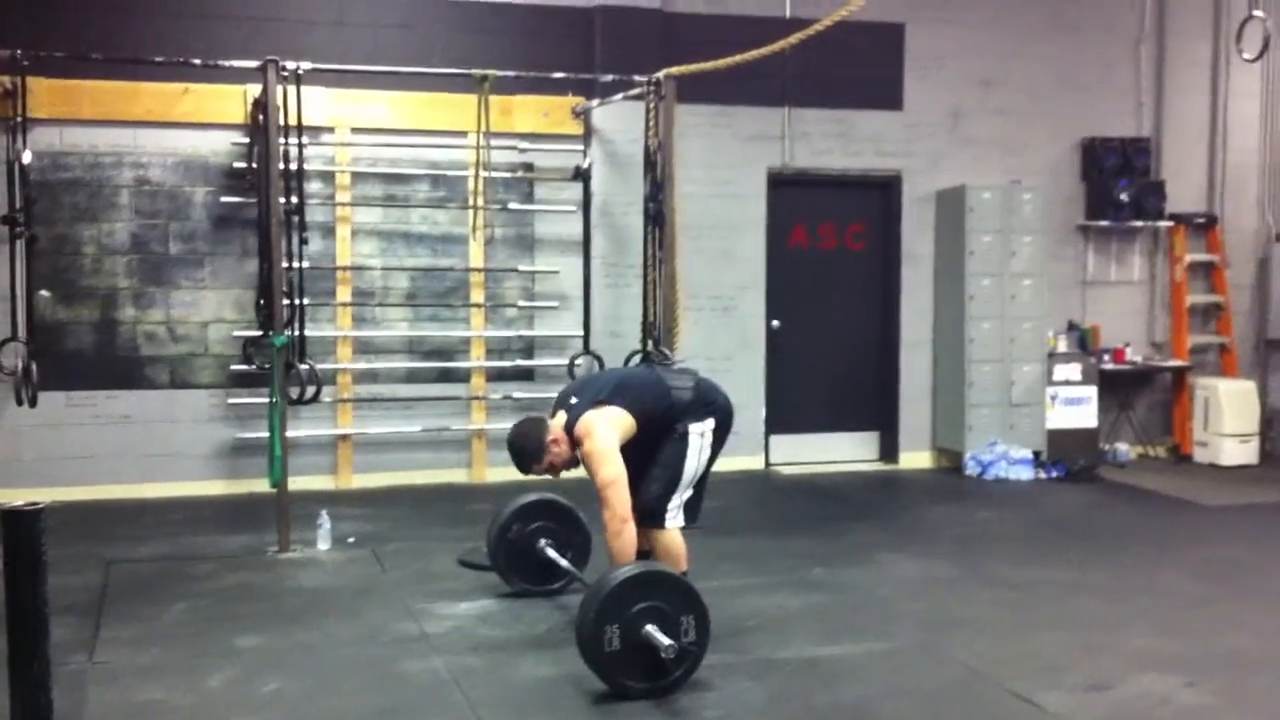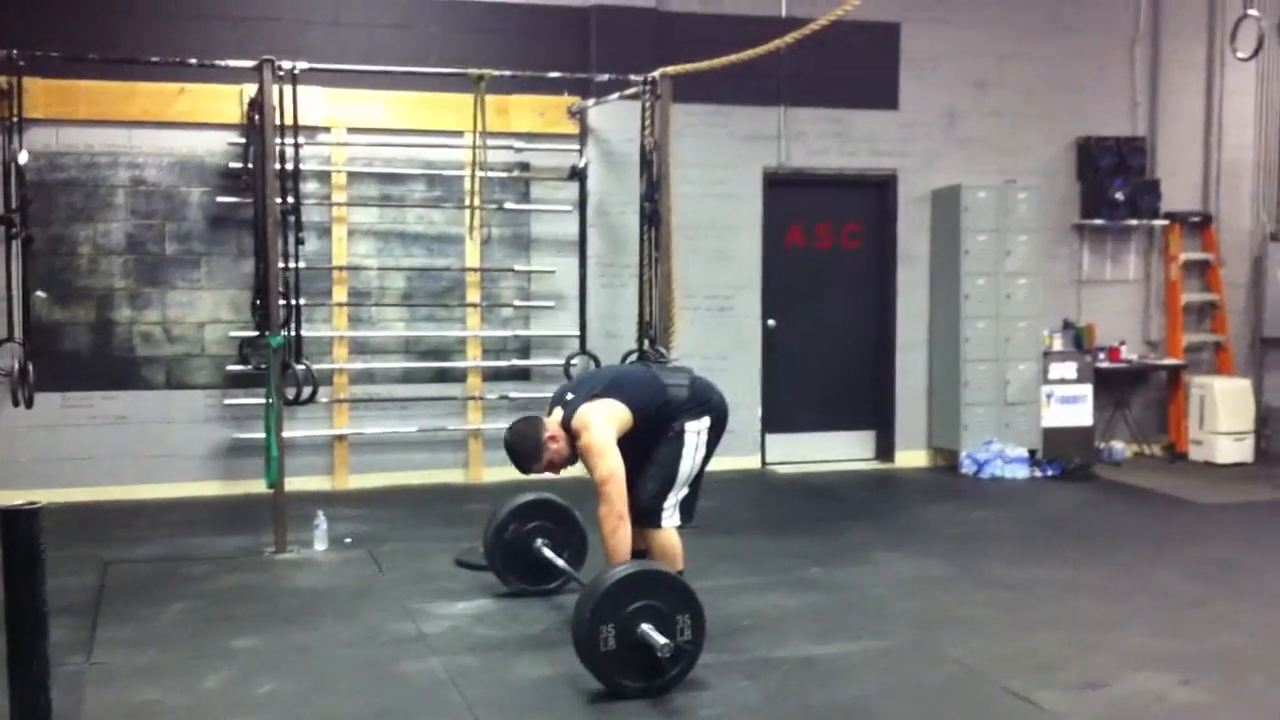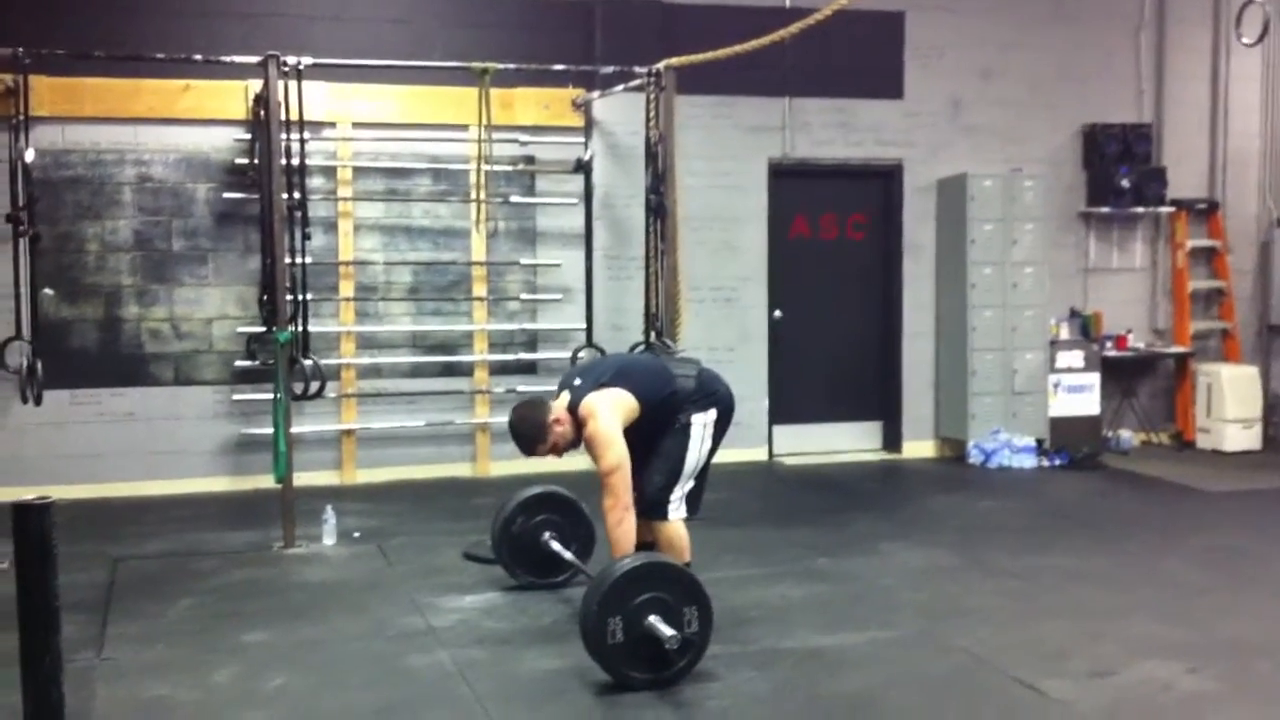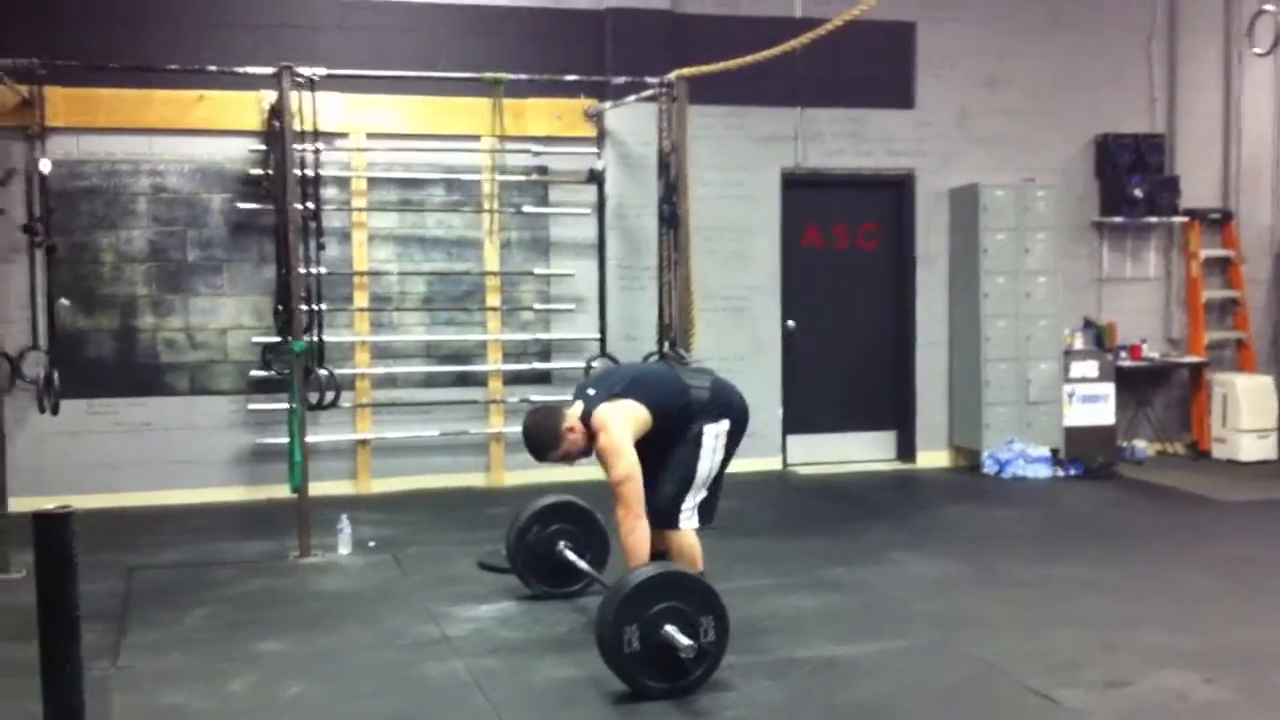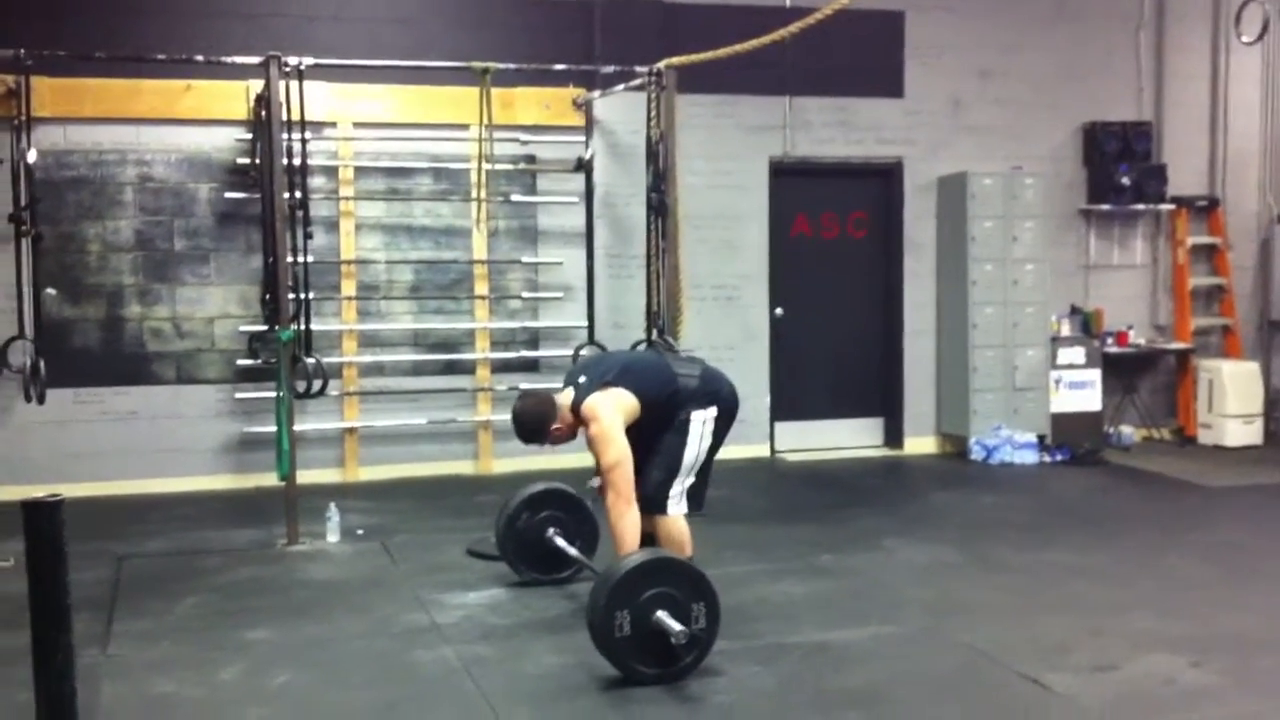
dt=0.2s
person 1, frame 1
left shoulder: (594, 435)
right shoulder: (562, 410)
left elbow: (619, 518)
left hip: (702, 411)
right hip: (668, 410)
left knee: (656, 509)
right knee: (630, 498)
person 1, frame 2
left shoulder: (591, 430)
right shoulder: (559, 409)
left elbow: (615, 515)
left hip: (697, 410)
right hip: (663, 410)
left knee: (653, 508)
right knee: (629, 497)
person 1, frame 3
left shoulder: (598, 418)
right shoulder: (566, 394)
left elbow: (618, 505)
left hip: (703, 402)
left knee: (659, 499)
right knee: (635, 489)
person 1, frame 4
left shoulder: (610, 430)
right shoulder: (581, 402)
left elbow: (631, 515)
left hip: (717, 412)
left knee: (672, 510)
right knee: (649, 498)
person 1, frame 5
left shoulder: (600, 416)
right shoulder: (573, 385)
left elbow: (622, 501)
right wrist: (603, 472)
left hip: (707, 399)
right hip: (674, 397)
left knee: (660, 497)
right knee: (635, 483)
